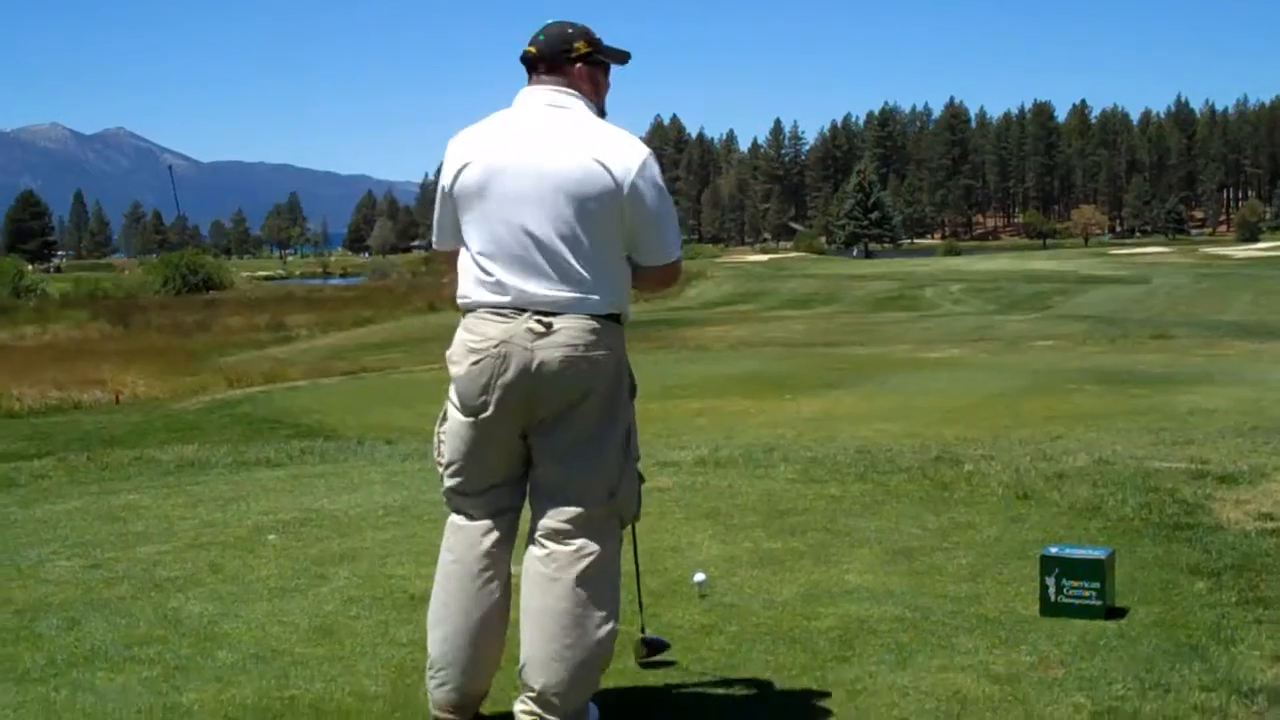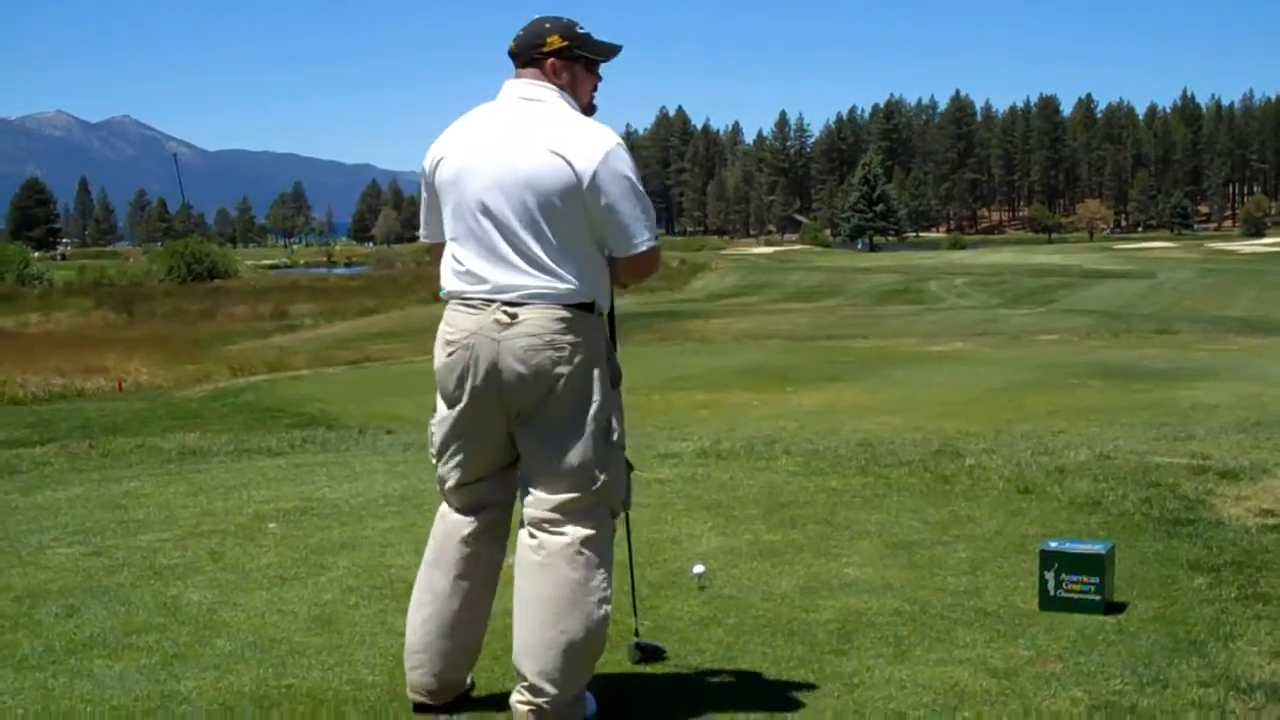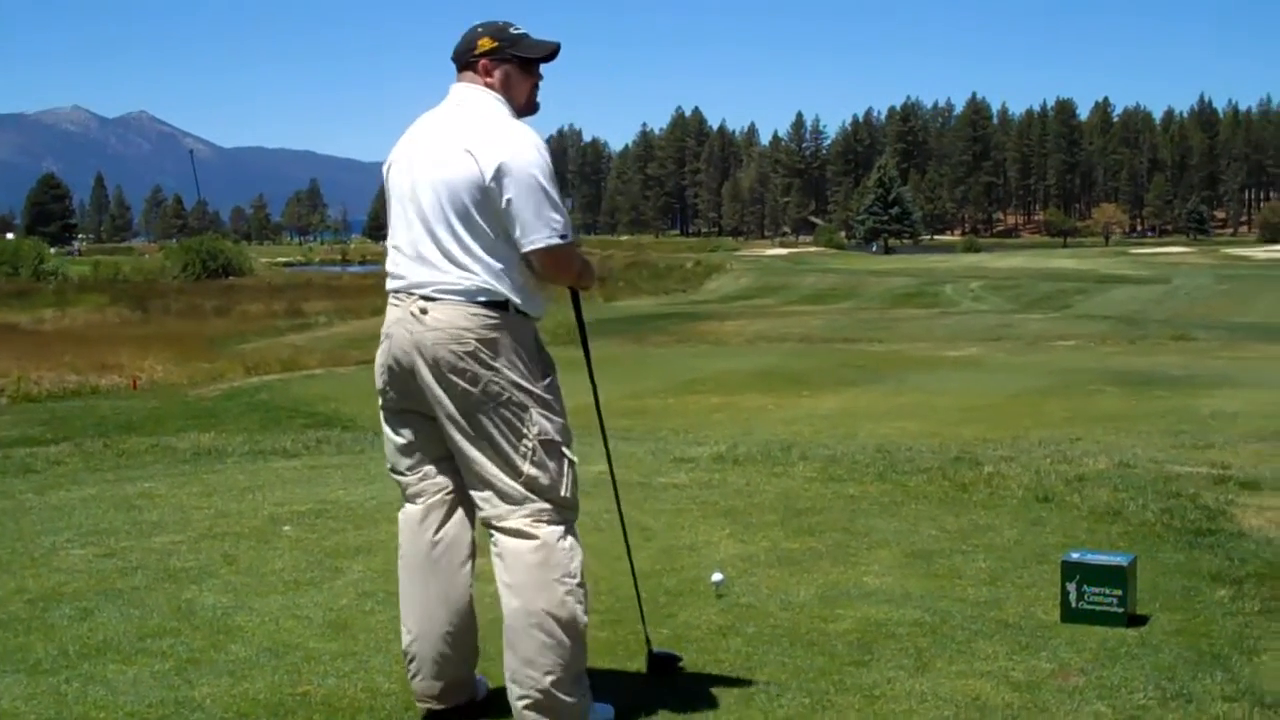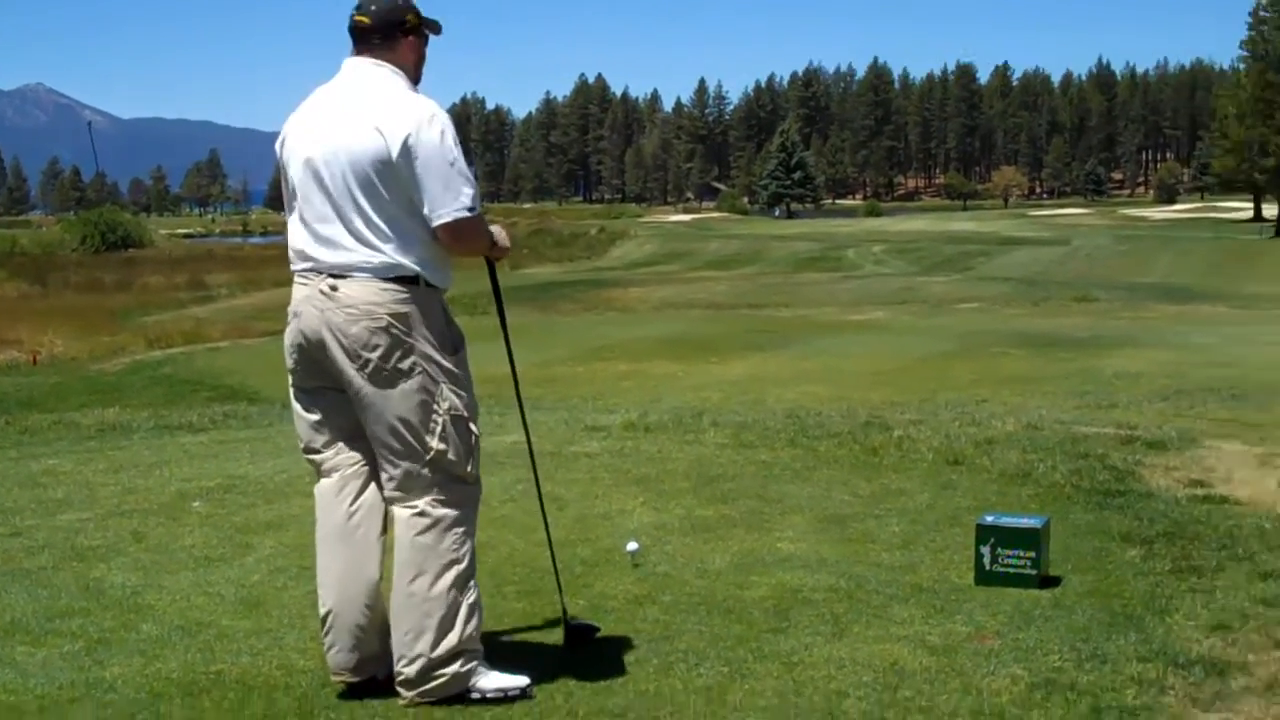
dt=0.7s
person 1, frame 1
left shoulder: (467, 145)
right shoulder: (622, 153)
right elbow: (662, 271)
left hip: (486, 342)
right hip: (580, 348)
left knee: (475, 520)
right knee: (574, 531)
person 1, frame 2
left shoulder: (451, 139)
right shoulder: (592, 143)
right elbow: (641, 261)
left hip: (465, 332)
right hip: (554, 338)
left knee: (466, 509)
right knee: (567, 519)
person 1, frame 3
left shoulder: (410, 139)
right shoulder: (510, 141)
right elbow: (548, 258)
right wrist: (584, 273)
left hip: (404, 327)
right hip: (480, 336)
left knee: (429, 505)
right knee: (529, 510)
person 1, frame 4
left shoulder: (302, 117)
right shoulder: (416, 116)
right elbow: (457, 229)
right wrist: (494, 243)
left hip: (310, 305)
right hip: (387, 311)
left knee: (342, 479)
right knee: (432, 488)
left ankle: (357, 654)
right ankle: (437, 666)
